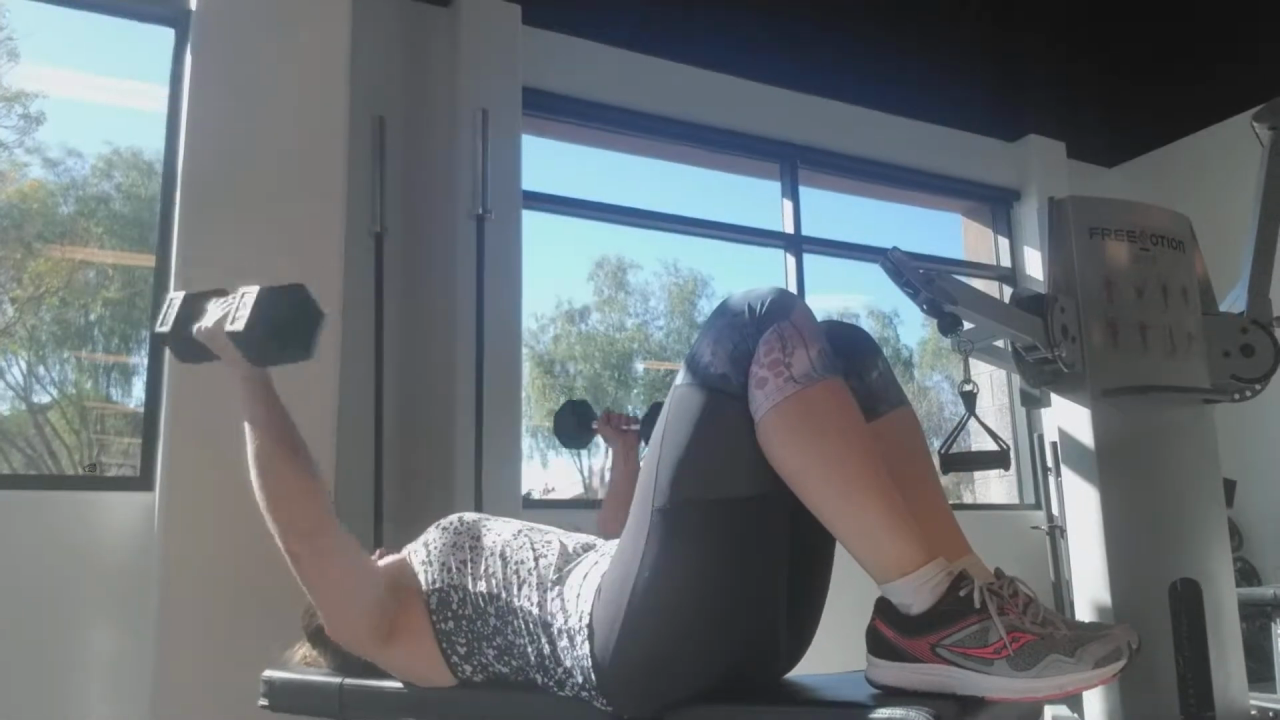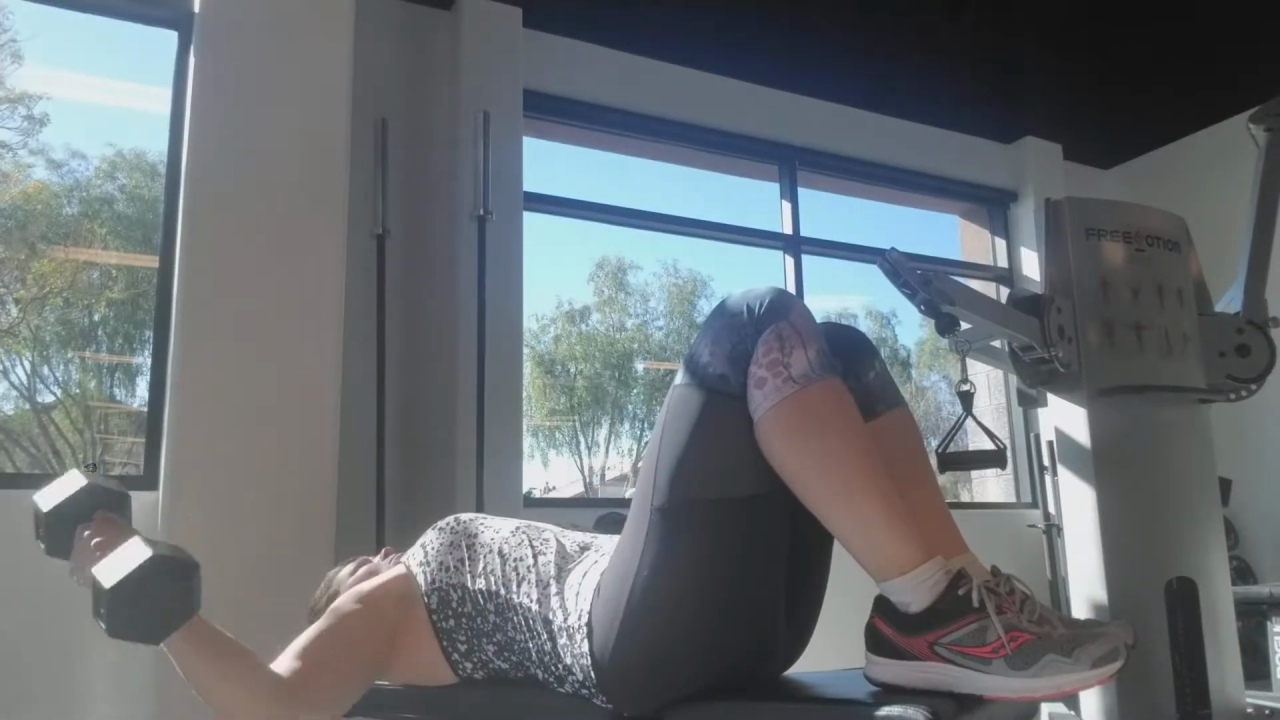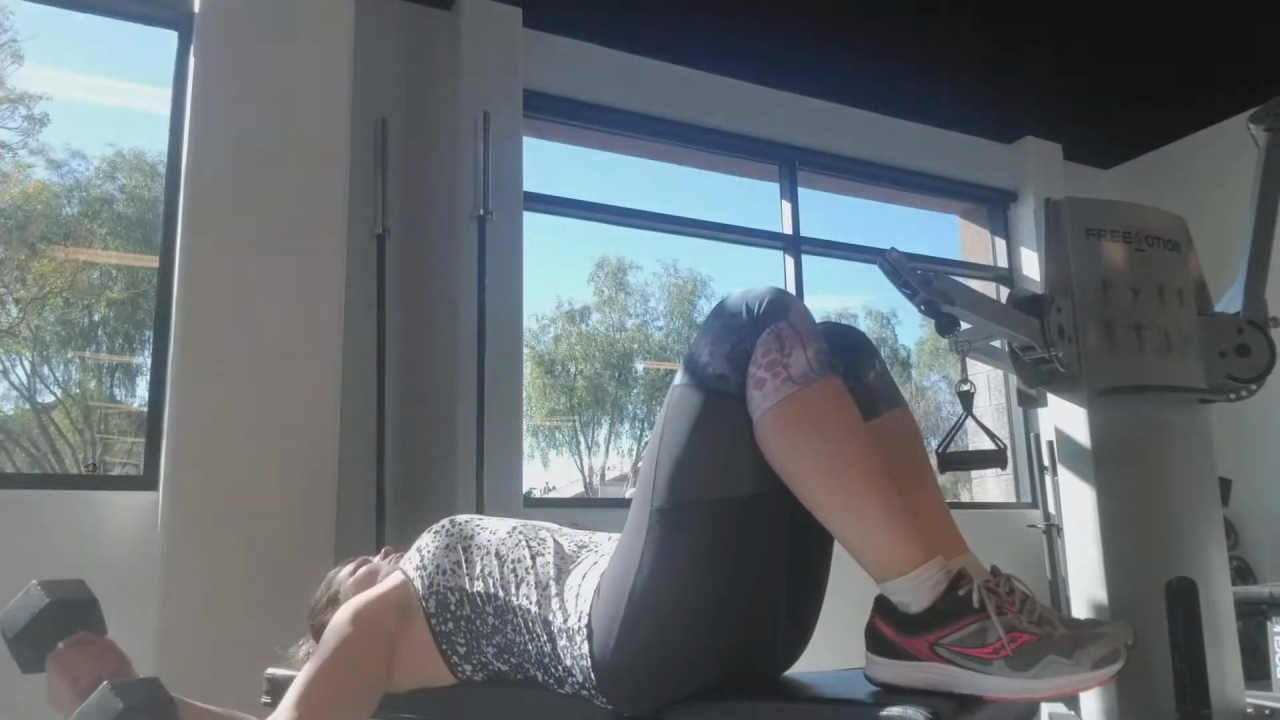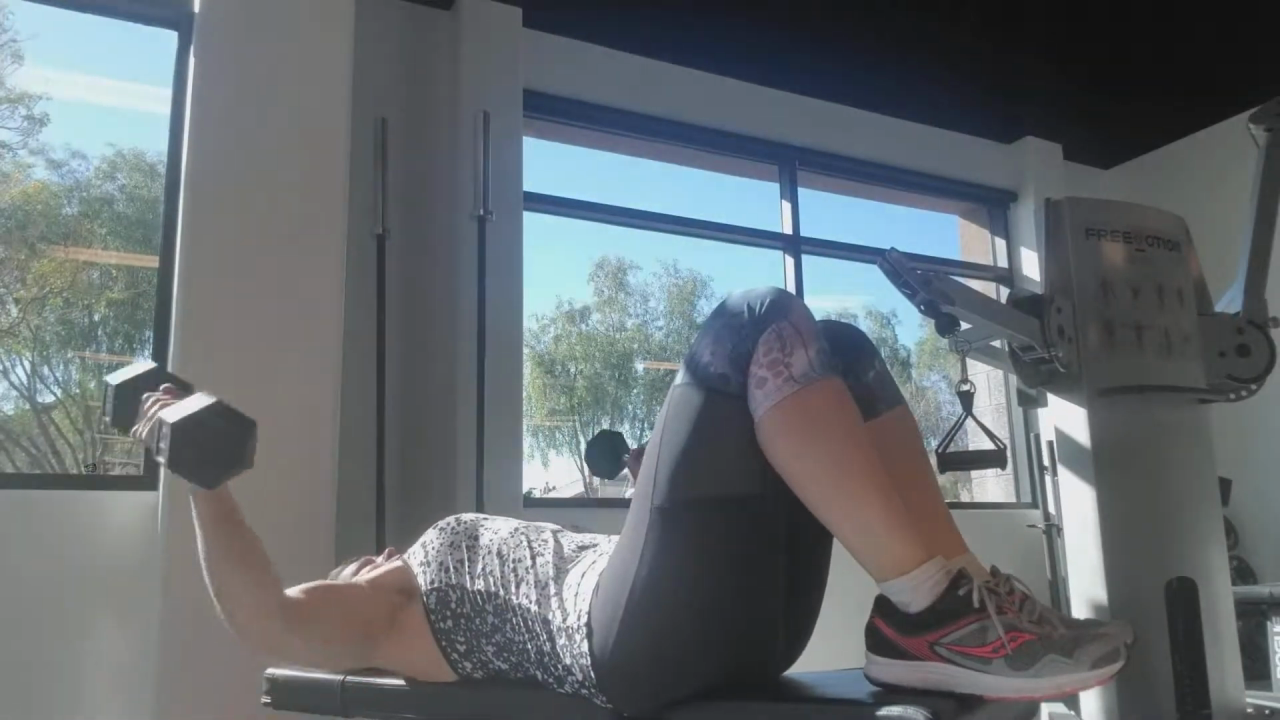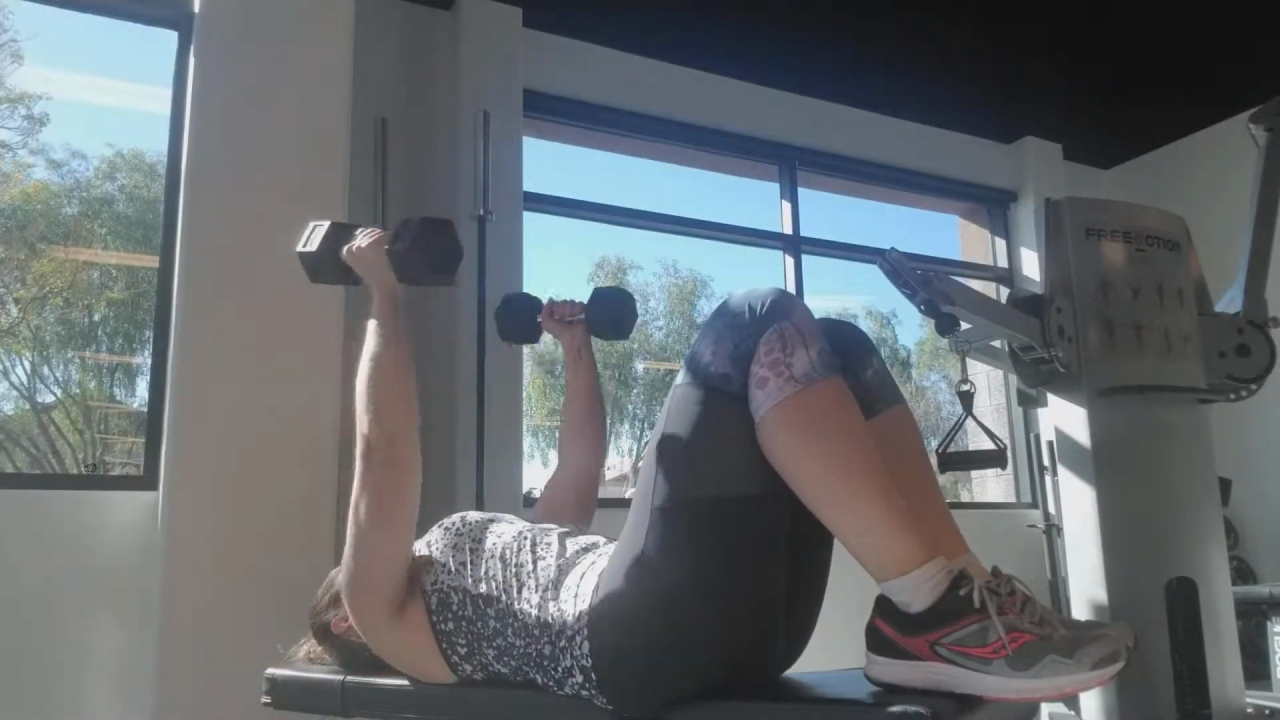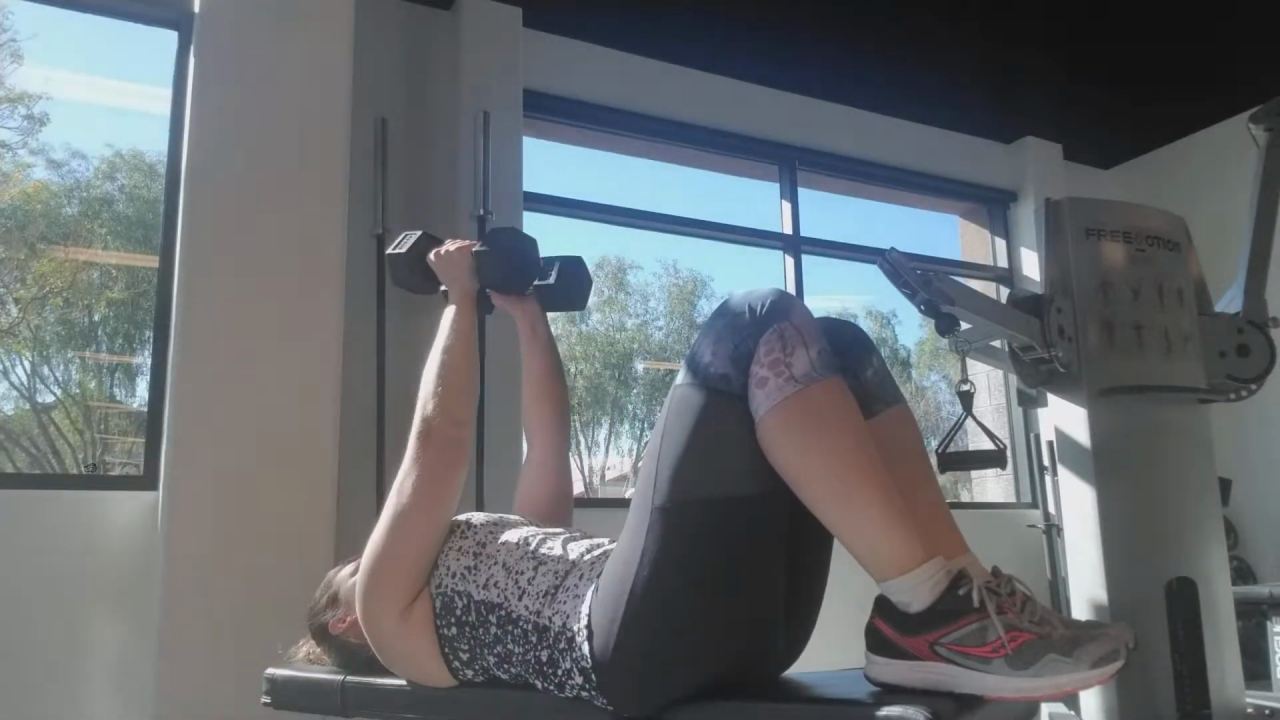
dt=0.4s
person 1, frame 1
left shoulder: (478, 564)
right shoulder: (383, 620)
right elbow: (313, 538)
left wrist: (626, 458)
right wrist: (251, 379)
left hip: (730, 625)
right hip: (636, 641)
left knee: (843, 351)
right knee: (761, 325)
left ankle: (957, 597)
right ankle: (931, 624)
person 1, frame 2
left shoulder: (459, 560)
right shoulder: (379, 617)
left hip: (737, 622)
left knee: (838, 351)
right knee: (757, 326)
left ankle: (946, 599)
right ankle: (928, 619)
person 1, frame 3
left shoulder: (449, 559)
right shoulder: (375, 627)
left hip: (729, 621)
left knee: (836, 351)
right knee: (757, 327)
left ankle: (948, 598)
right ankle: (930, 618)
person 1, frame 4
left shoulder: (459, 561)
right shoulder: (377, 616)
right elbow: (261, 611)
left wrist: (640, 471)
right wrist: (198, 469)
left hip: (731, 626)
right hip: (637, 637)
left knee: (834, 350)
right knee: (759, 325)
left ankle: (951, 595)
right ankle: (931, 620)
person 1, frame 5
left shoulder: (502, 557)
right shoulder: (388, 610)
left elbow: (584, 460)
right elbow: (385, 453)
left wrist: (575, 346)
right wrist: (383, 300)
left hip: (733, 623)
right hip: (640, 639)
left knee: (837, 346)
right knee: (758, 326)
left ankle: (960, 595)
right ankle: (932, 617)
person 1, frame 6
left shoulder: (501, 547)
right shoulder: (394, 609)
left elbow: (549, 442)
right elbow: (438, 438)
left wrist: (526, 315)
right wrist: (461, 299)
left hip: (738, 623)
right hip: (642, 642)
left knee: (838, 348)
right knee: (759, 327)
left ankle: (959, 589)
right ankle: (931, 616)
